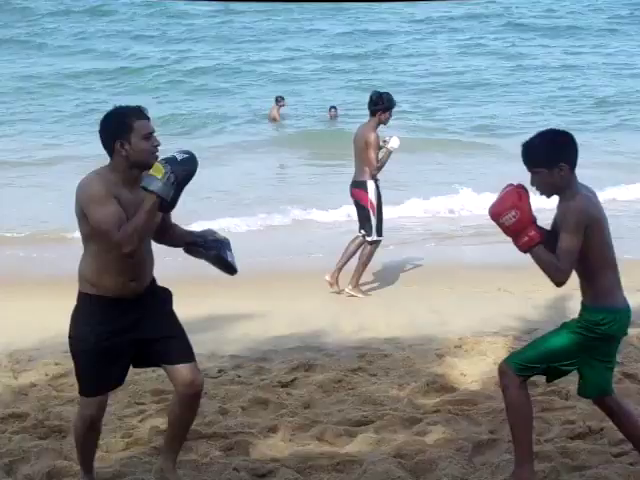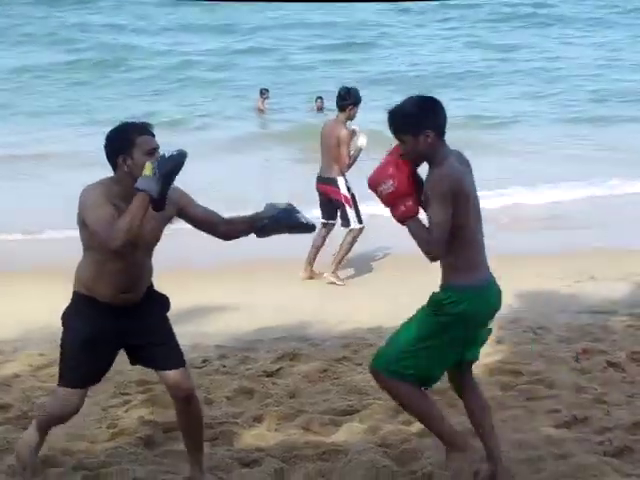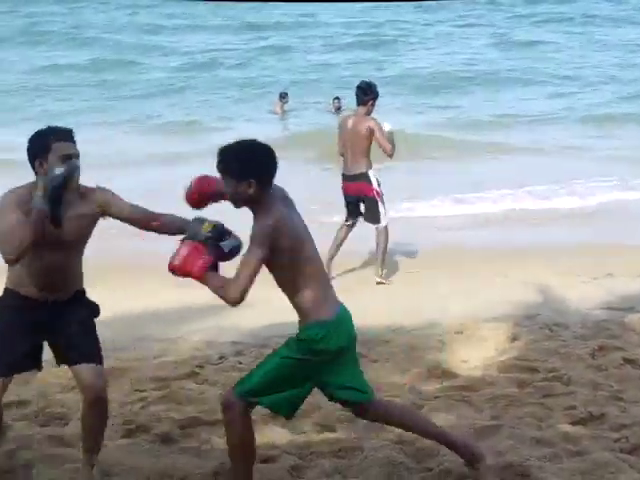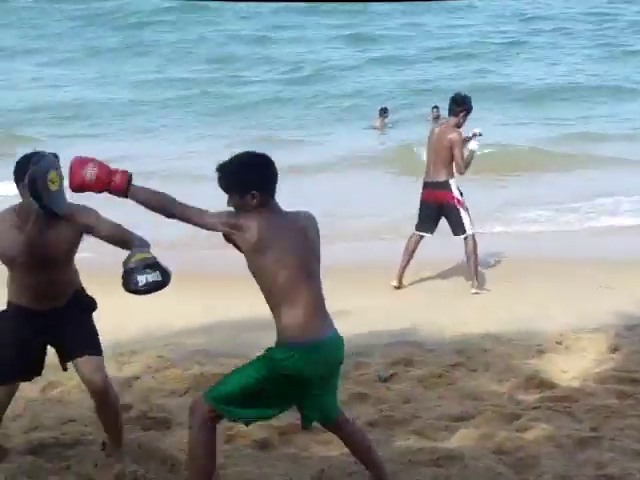
dt=0.4s
person 1, frame 1
left shoulder: (576, 208)
right shoulder: (577, 196)
left elbow: (560, 275)
right elbow: (555, 243)
left wrist: (528, 237)
right wrist: (533, 231)
left hip: (602, 317)
right hip: (608, 312)
left knee: (511, 370)
right knee: (601, 394)
person 1, frame 2
left shoulder: (443, 177)
right shoulder: (458, 161)
left elbow: (432, 248)
left wrist: (403, 208)
right wrist: (412, 189)
left hip: (460, 297)
right hip: (485, 292)
left knee: (386, 371)
right knee: (459, 375)
left ankle: (457, 445)
person 1, frame 3
left shoulder: (268, 227)
right shoulder: (278, 197)
left elbow: (234, 295)
left wrist: (199, 270)
left hip: (319, 336)
right hip: (336, 324)
left knee: (234, 403)
right knee: (363, 405)
right ankle: (465, 449)
person 1, frame 4
left shoulder: (245, 225)
right shoulder: (307, 222)
left elbow: (171, 208)
left wrist: (113, 182)
left hip: (293, 355)
right hip: (330, 346)
left knee: (203, 410)
right knee: (330, 417)
person 2, frame 1
left shoulder: (151, 179)
right shoulder: (93, 188)
right elbow: (125, 242)
left wrist: (197, 241)
right wrist: (156, 193)
left hip: (147, 299)
right hip: (98, 308)
left knee: (191, 383)
right knee: (93, 405)
person 2, frame 2
left shoulder: (169, 196)
right shoulder: (95, 196)
left elbow: (223, 228)
right elbow: (117, 243)
left wrist: (263, 220)
right wrist: (145, 189)
left hip: (143, 305)
right hip: (91, 310)
left knee: (183, 388)
right knee: (67, 404)
right ankle: (36, 432)
person 2, frame 3
left shoulder: (92, 197)
left elbow: (150, 220)
left wrist: (195, 227)
right wrist: (42, 207)
left hip: (70, 305)
left knee: (95, 390)
person 2, frame 4
left shoulder: (79, 216)
left elbow: (130, 240)
left wrist: (141, 255)
right wrist: (38, 214)
left hip: (70, 307)
left knee: (99, 384)
left ankle: (117, 455)
person 3, frame 1
left shoulder: (361, 130)
right shoulder: (372, 134)
right elbow: (375, 169)
left wrist: (382, 147)
right wrist: (391, 149)
left hip: (357, 185)
right hip: (367, 187)
left knee: (364, 236)
right knee: (373, 239)
left ankle: (334, 275)
right ankle: (353, 285)
person 3, frame 2
left shoulder: (327, 124)
right shoulder: (343, 131)
right elbow: (345, 165)
right wrist: (359, 146)
left hip: (322, 180)
right hip: (336, 183)
left knee: (327, 225)
right knee: (356, 227)
left ankle: (308, 269)
right ankle: (332, 270)
person 3, frame 3
left shoulder: (343, 121)
right shoulder: (370, 123)
right elbow: (390, 152)
right wrist: (387, 133)
left hip: (346, 179)
right hip: (365, 178)
left knee: (349, 221)
right knee: (381, 225)
left ankle: (328, 263)
right ankle: (380, 272)
person 3, frame 4
left shoulder: (434, 129)
right shoulder: (455, 135)
right elbow: (461, 169)
left wrist: (468, 138)
right wrist: (472, 150)
left hip: (428, 187)
right hip: (446, 188)
left knee: (418, 233)
right knee: (468, 235)
left ankle: (398, 278)
right ankle: (475, 283)
